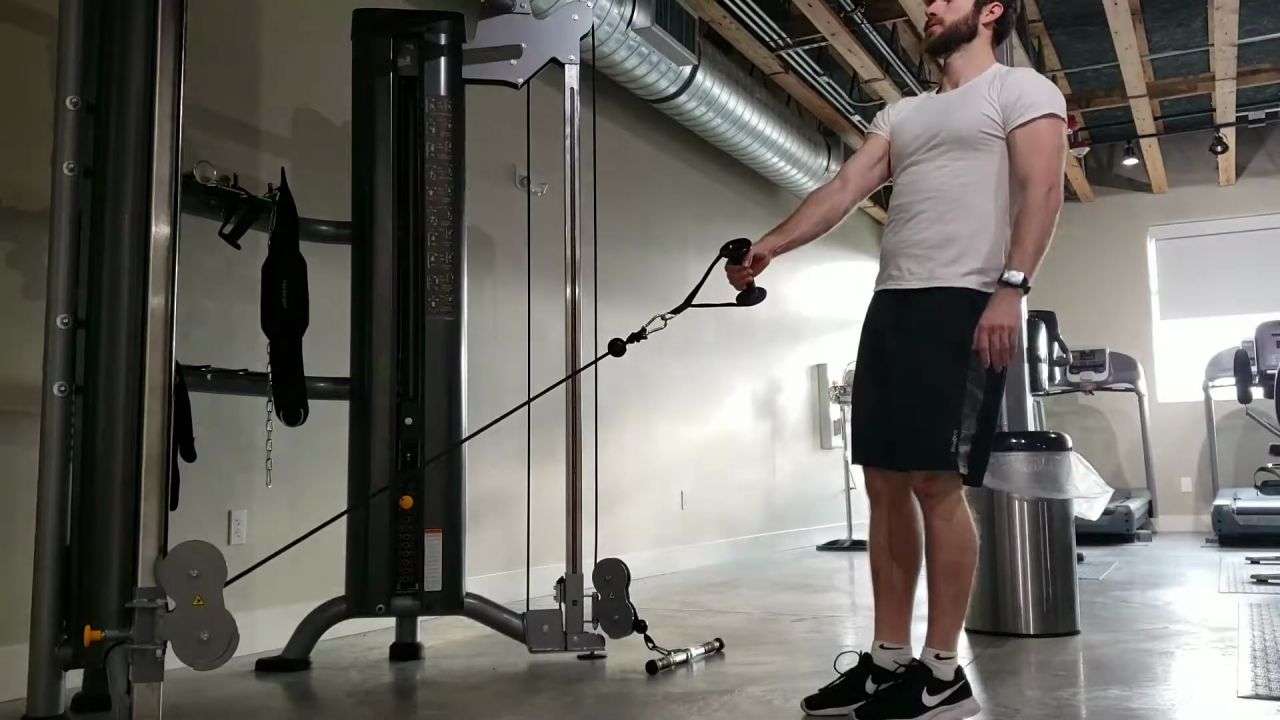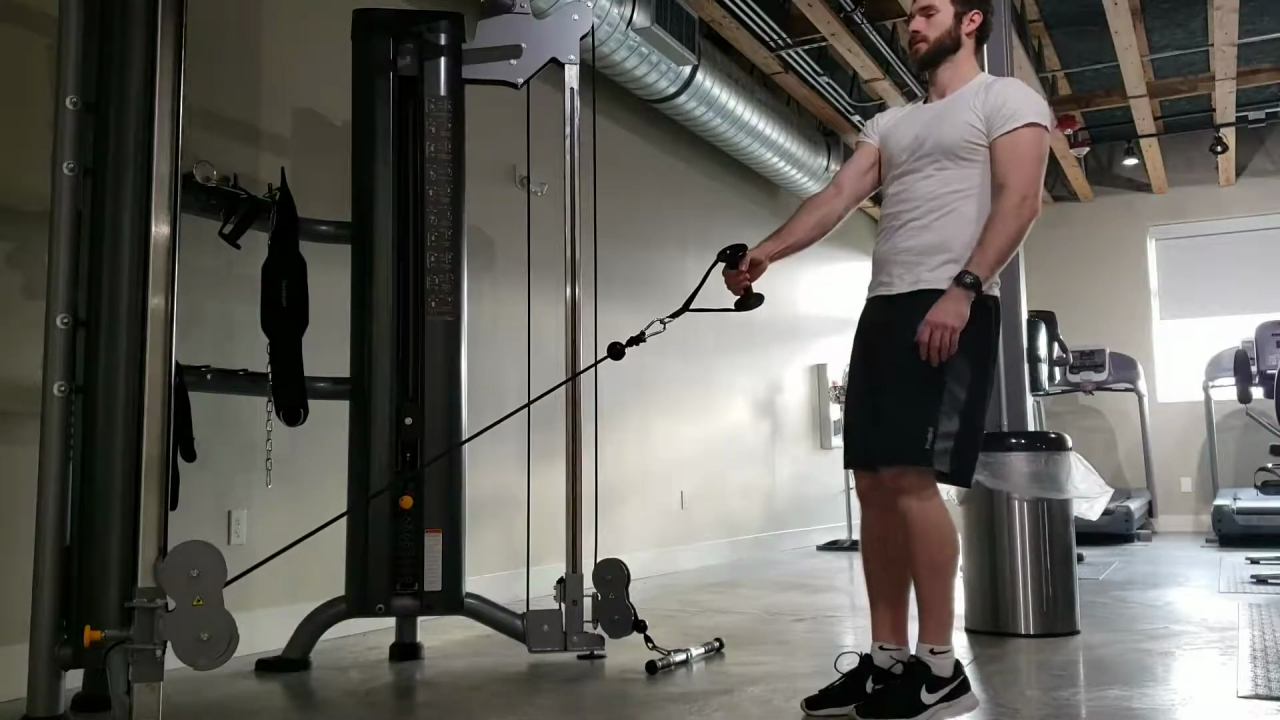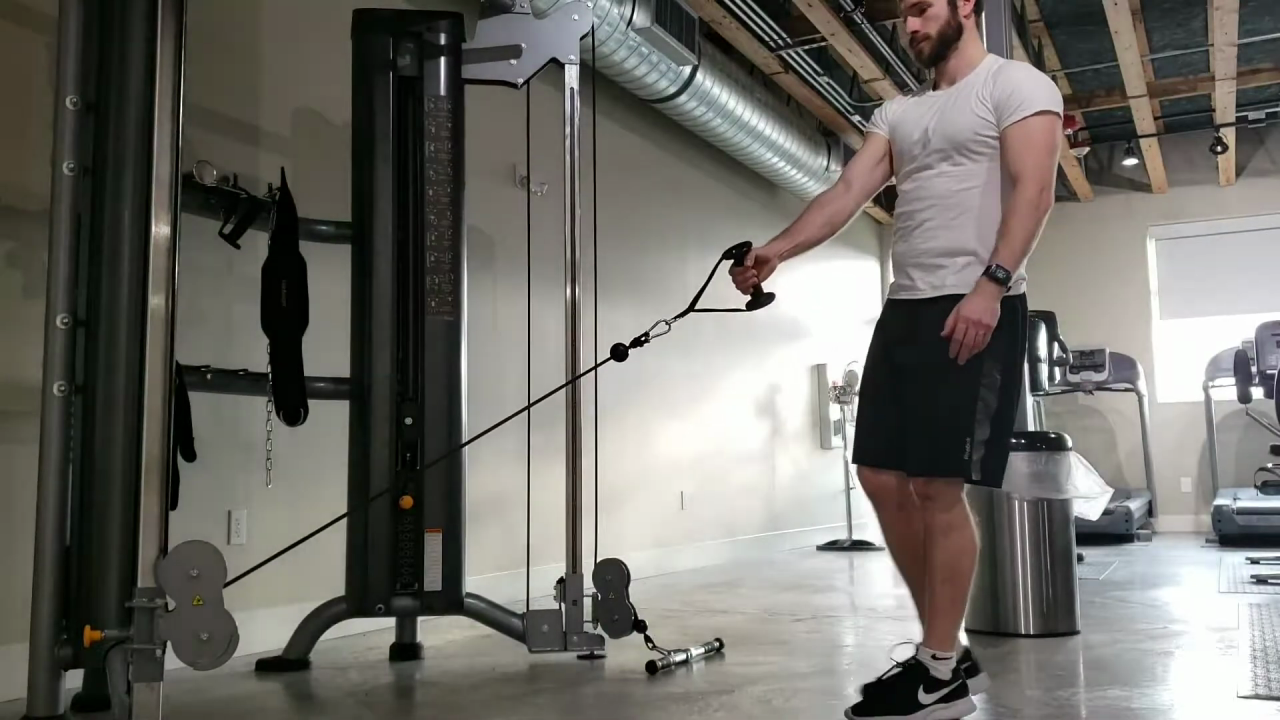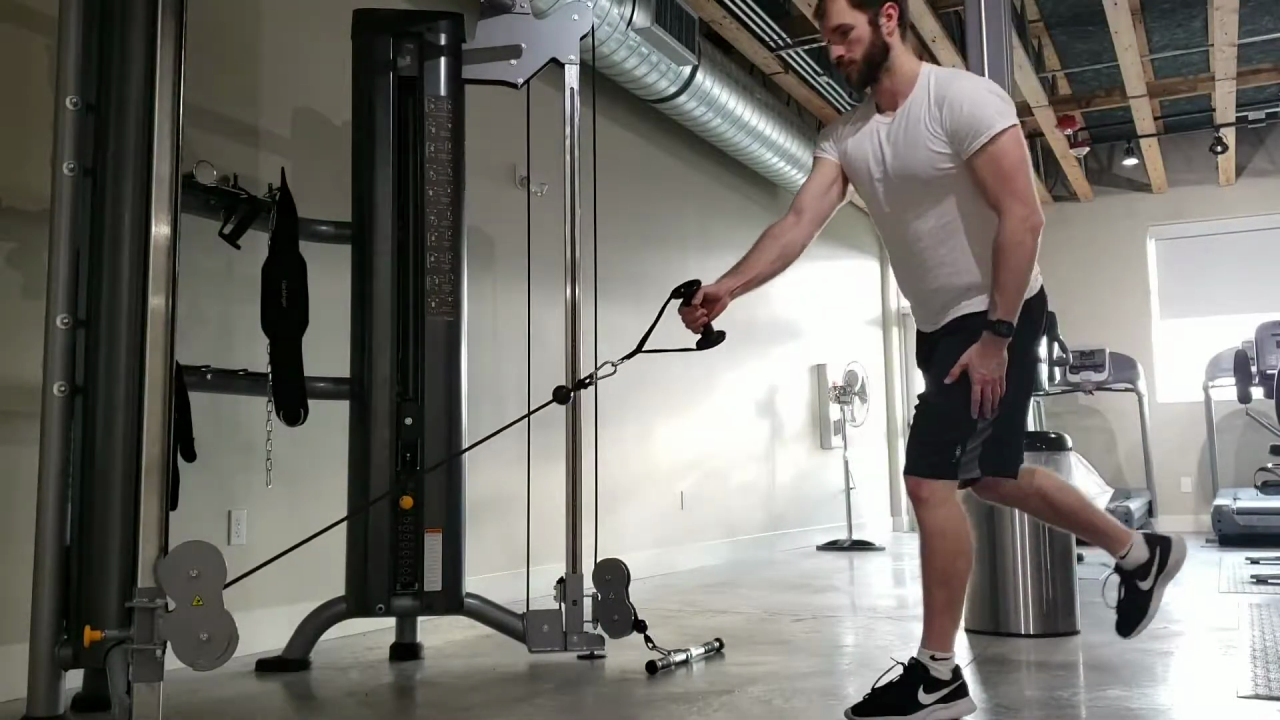
dt=0.7s
person 1, frame 1
left shoulder: (1021, 89)
right shoulder: (901, 113)
left elbow: (1042, 191)
right elbow: (843, 189)
left wrist: (1011, 284)
right wrist: (769, 246)
left hip: (962, 305)
right hip: (890, 306)
left knee: (936, 484)
right knee: (885, 484)
right ankle: (888, 660)
person 1, frame 2
left shoulder: (1006, 99)
right shoulder: (891, 122)
left elbow: (1019, 201)
right elbow: (836, 196)
left wrist: (962, 289)
right wrist: (765, 252)
left hip: (951, 311)
right hip: (883, 310)
left knee: (908, 477)
right knee: (873, 484)
right ankle: (888, 660)
person 1, frame 3
left shoulder: (1016, 84)
right shoulder: (898, 111)
left elbow: (1033, 188)
right elbow: (848, 191)
left wrist: (991, 284)
right wrist: (775, 250)
left hip: (974, 310)
right hip: (903, 310)
left knee: (938, 487)
right knee: (882, 476)
right ankle: (943, 643)
person 1, frame 4
left shoulder: (963, 99)
right shoulder: (845, 135)
left elbow: (1023, 216)
right elbow: (800, 220)
left wrist: (997, 334)
right wrist: (727, 288)
left hip: (993, 319)
right hip: (937, 326)
left knee: (931, 480)
right knee: (989, 475)
right ankle: (1140, 554)
